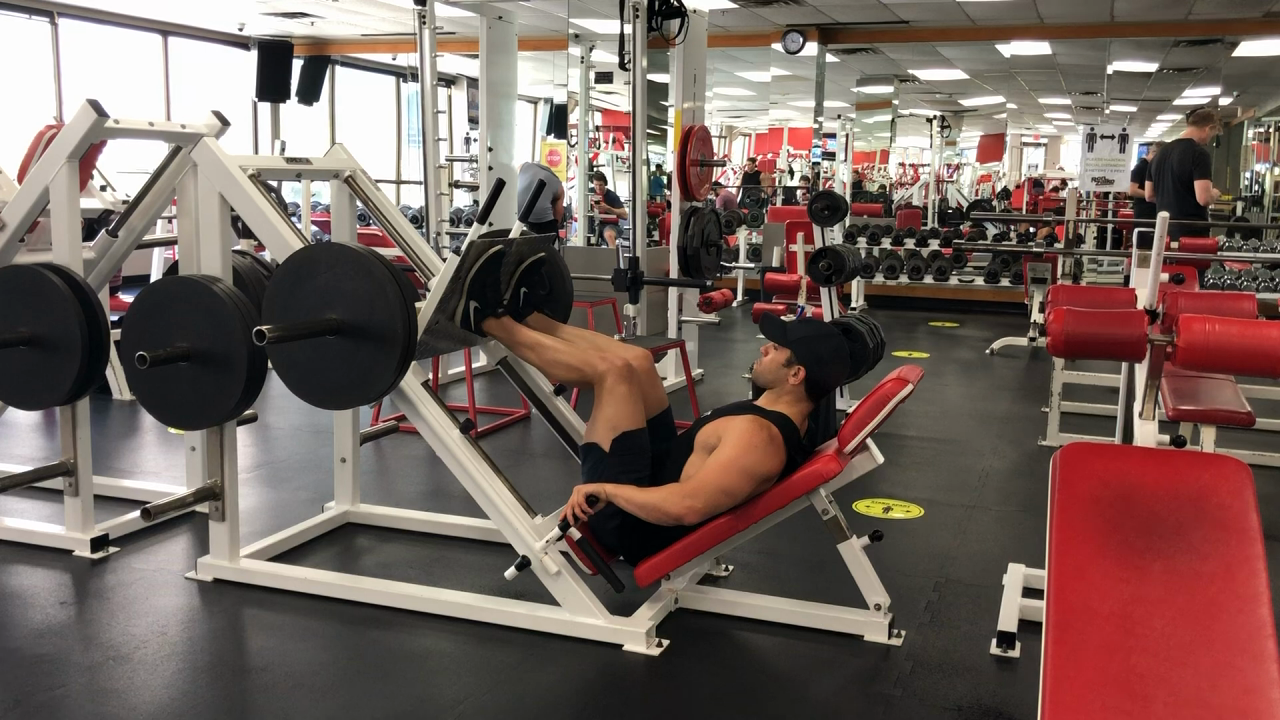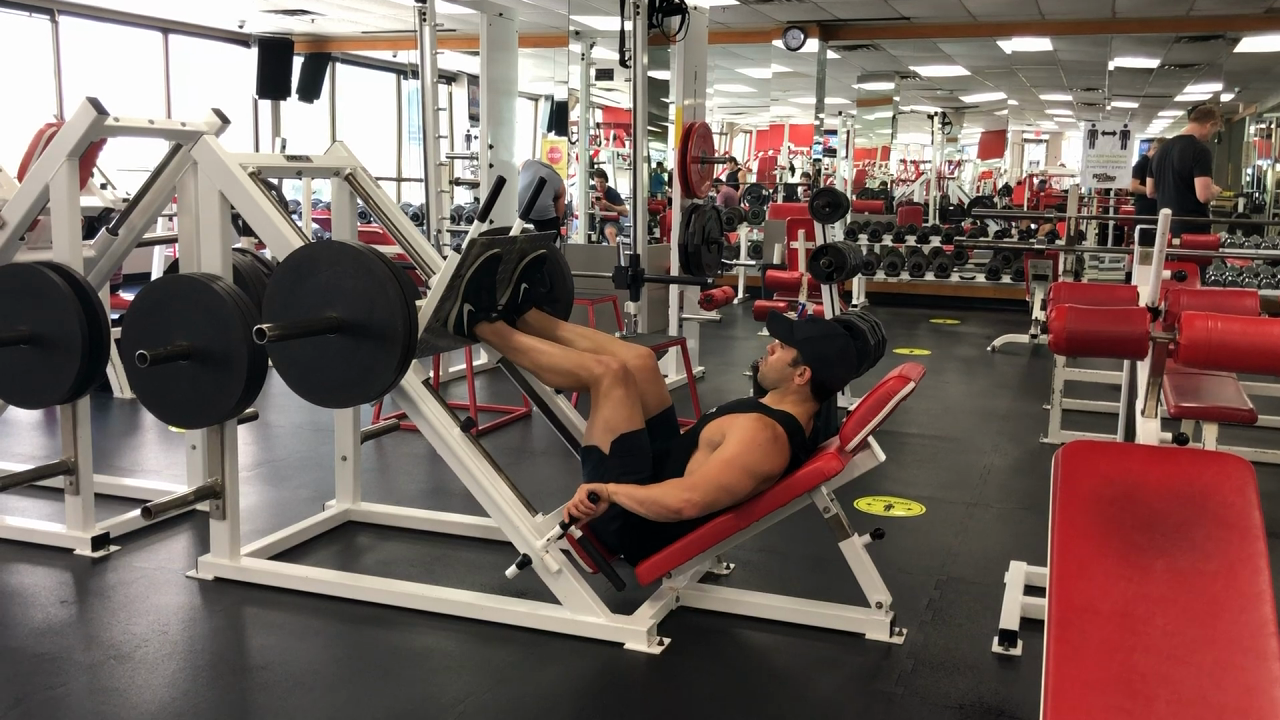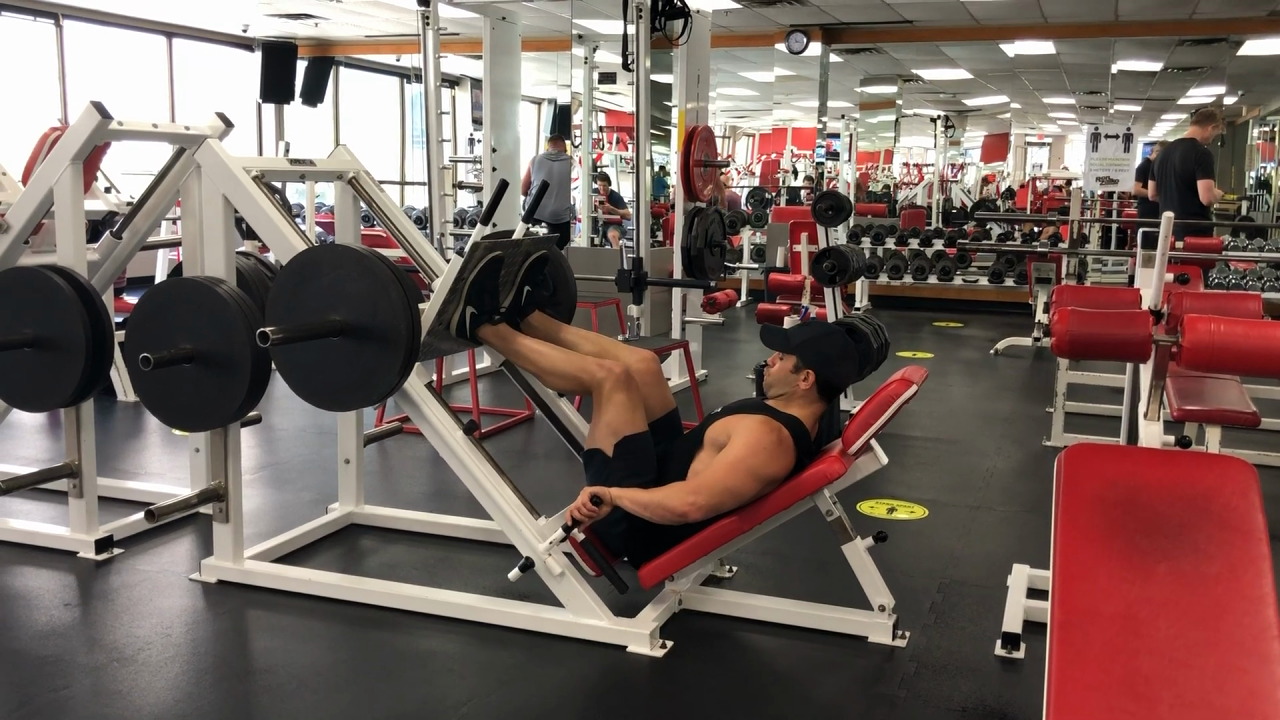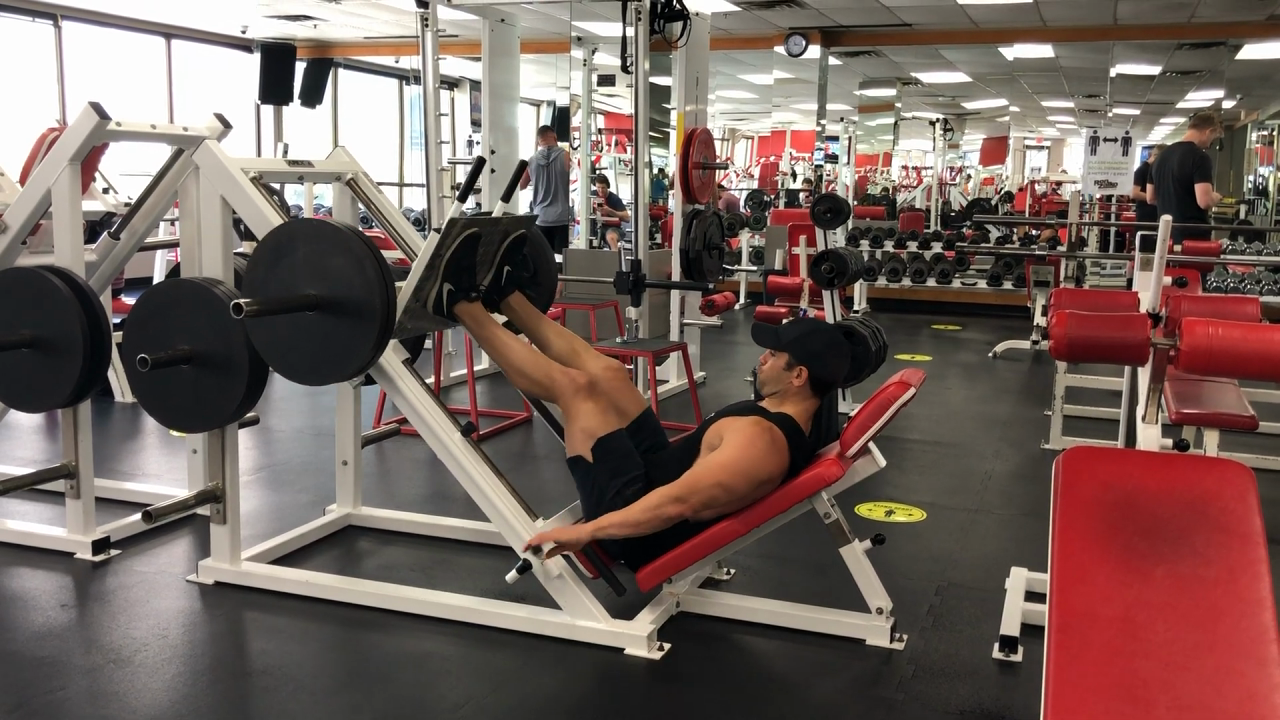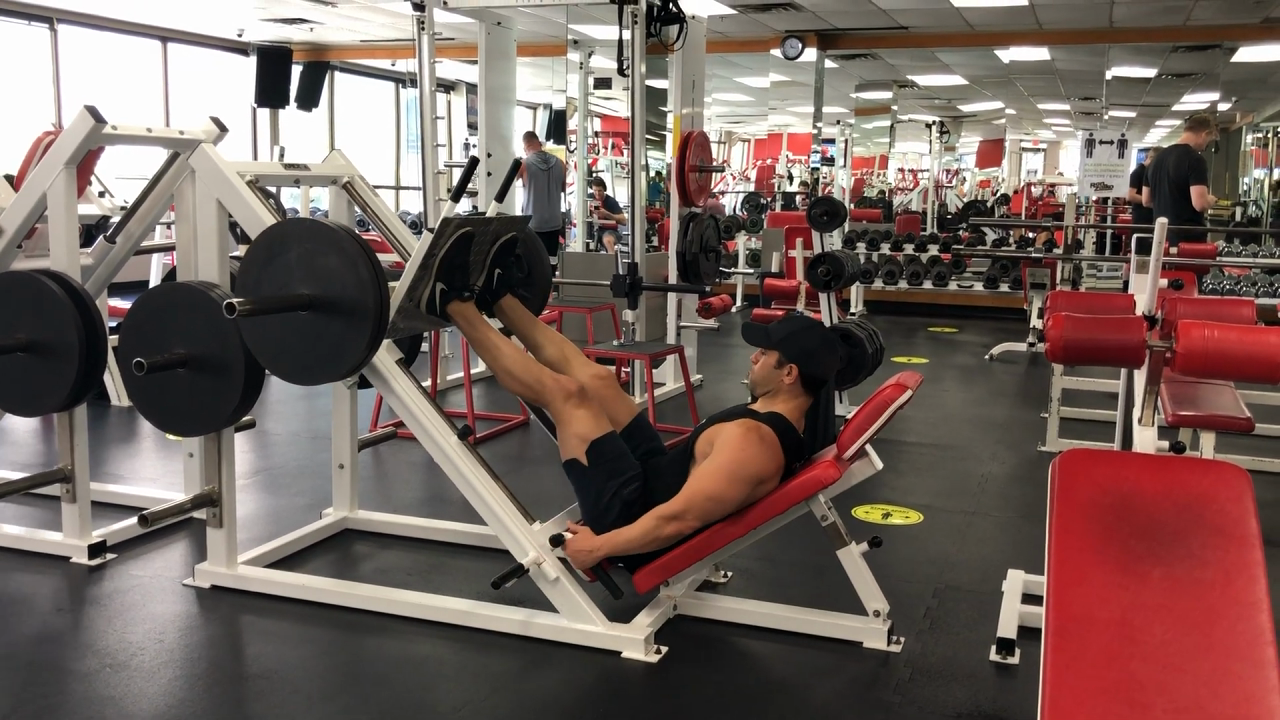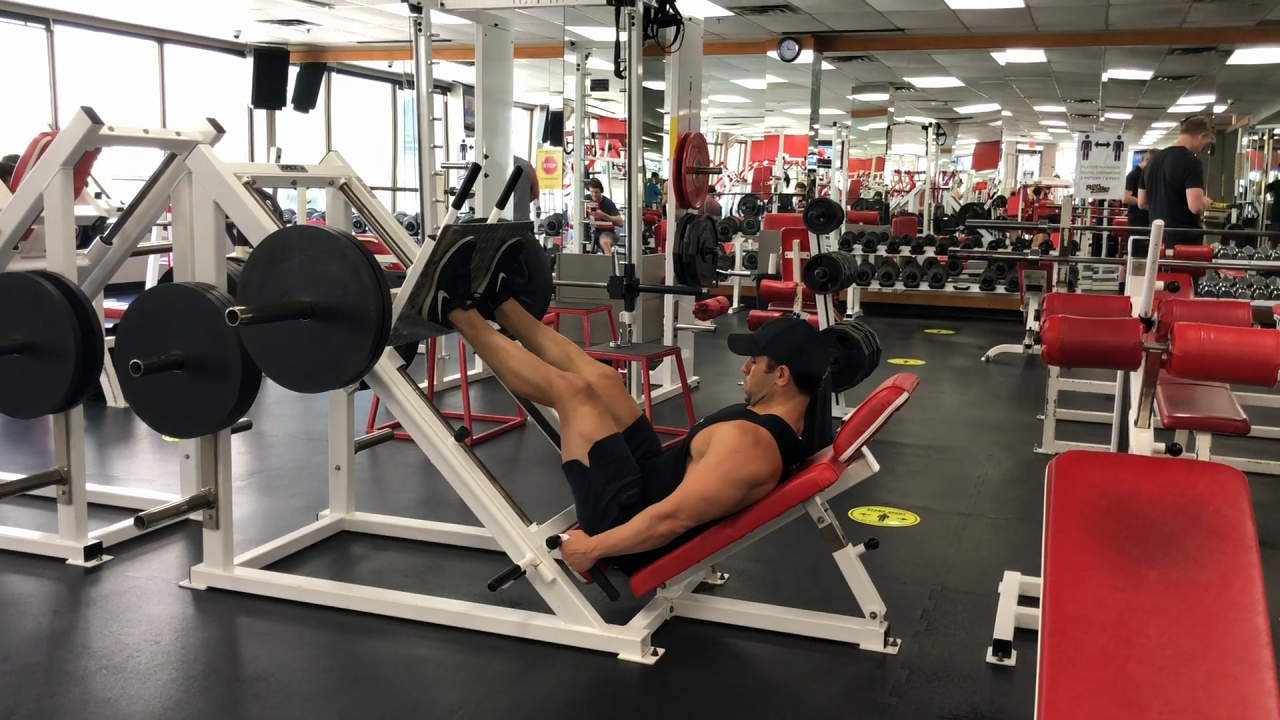
dt=0.7s
person 1, frame 1
left shoulder: (758, 436)
right shoulder: (786, 423)
left elbow: (686, 507)
left wrist: (603, 490)
left hip: (628, 524)
left knee: (613, 368)
right knee: (636, 361)
left ankle: (491, 319)
right ankle: (522, 313)
person 1, frame 2
left shoulder: (762, 435)
right shoulder: (790, 421)
left elbow: (686, 501)
left wrist: (607, 490)
left hip: (632, 522)
left knee: (608, 371)
right knee: (638, 360)
left ankle: (483, 322)
right ankle: (521, 313)
person 1, frame 3
left shoulder: (767, 437)
right shoulder: (794, 424)
left elbow: (690, 504)
left wrist: (611, 494)
left hip: (636, 524)
left knee: (611, 375)
right knee: (641, 365)
left ankle: (485, 326)
right ankle: (525, 315)
person 1, frame 4
left shoulder: (762, 439)
right shoulder: (790, 423)
left elbow: (681, 503)
left wrist: (586, 530)
left hip: (641, 532)
left knee: (575, 385)
right knee: (607, 373)
left ankle: (462, 303)
right ankle: (503, 295)
person 1, frame 5
left shoulder: (752, 440)
right shoulder: (788, 426)
left elbow: (679, 520)
left wrist: (599, 548)
left hip: (631, 513)
right hip: (655, 476)
left knee: (567, 392)
right knee: (597, 380)
left ankle: (456, 303)
right ankle: (497, 296)
person 1, frame 6
left shoulder: (750, 443)
right shoulder: (786, 428)
left elbow: (674, 520)
left wrist: (594, 547)
left hip: (626, 515)
left knee: (573, 389)
right knee: (601, 380)
left ankle: (457, 310)
right ankle: (497, 302)
